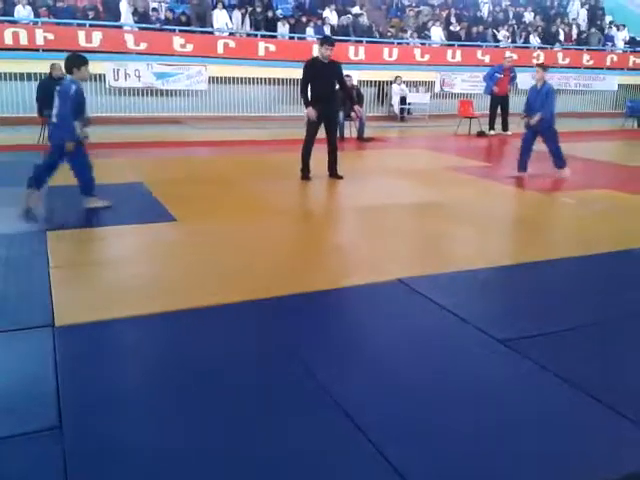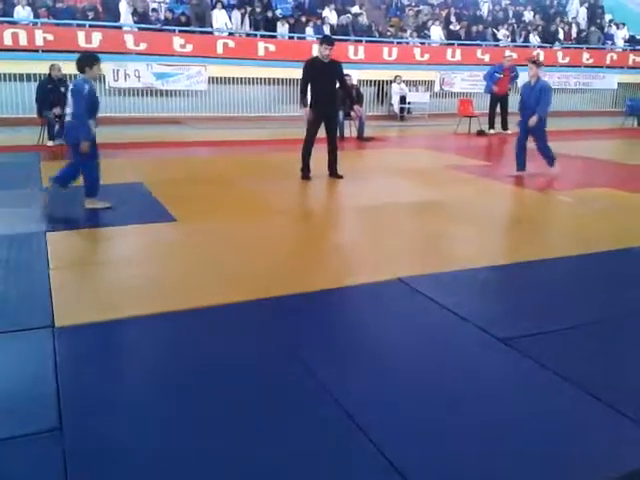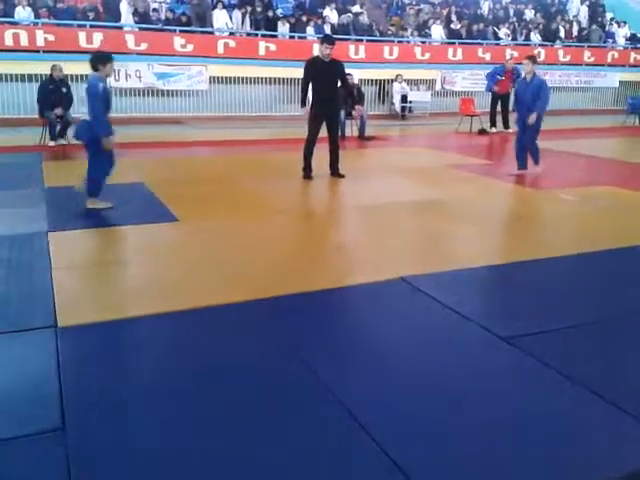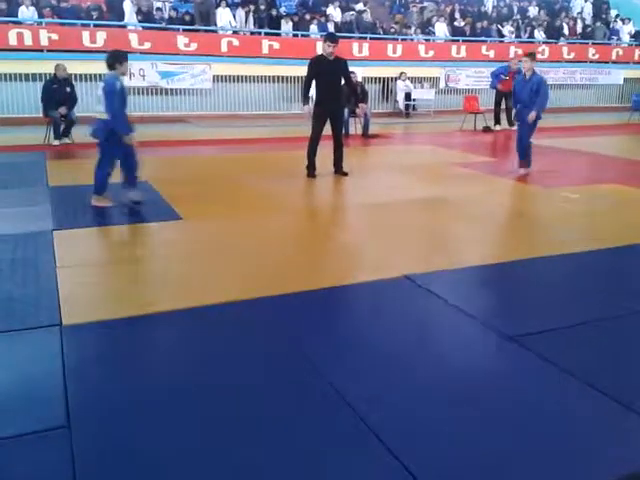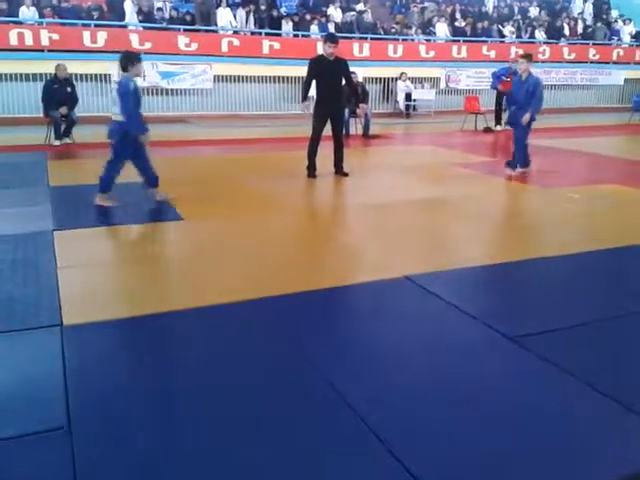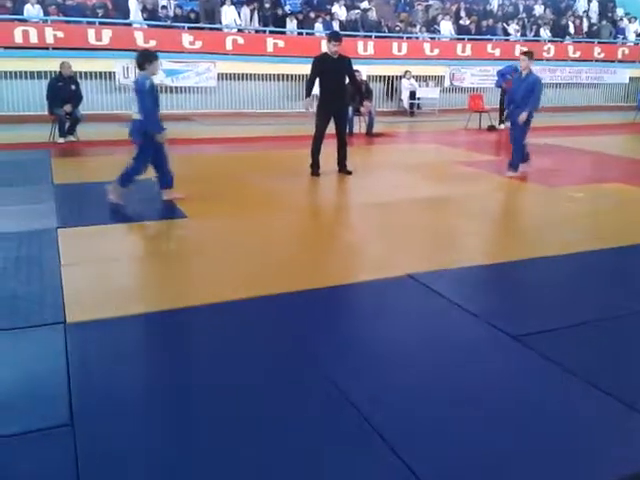
dt=0.1s
person 1, frame 1
left shoulder: (71, 86)
right shoulder: (70, 88)
left elbow: (77, 113)
right elbow: (65, 115)
left wrist: (82, 130)
right wrist: (69, 138)
left hip: (63, 131)
right hip: (65, 132)
left knee: (50, 164)
right knee: (82, 164)
left ankle: (32, 191)
right ankle: (89, 199)
person 1, frame 2
left shoulder: (84, 85)
right shoulder: (83, 87)
right elbow: (80, 115)
left wrist: (89, 132)
right wrist: (84, 138)
left hip: (78, 130)
right hip: (81, 132)
left knee: (78, 165)
right knee: (90, 165)
left ankle: (56, 184)
right ankle: (91, 199)
person 1, frame 3
left shoulder: (96, 82)
right shoulder: (97, 85)
right elbow: (98, 113)
left wrist: (106, 133)
right wrist: (106, 136)
left hip: (93, 129)
right hip: (93, 130)
left knee: (106, 161)
right knee: (98, 164)
left ankle: (91, 192)
right ankle: (92, 199)
person 1, frame 4
left shoulder: (110, 81)
right shoulder: (114, 83)
right elbow: (116, 111)
right wrist: (126, 132)
left hip: (110, 126)
right hip: (110, 128)
left knee: (129, 158)
right knee: (106, 162)
left ankle: (131, 189)
right ankle: (98, 196)
person 1, frame 5
left shoulder: (125, 83)
right shoulder: (128, 84)
right elbow: (131, 112)
right wrist: (142, 132)
left hip: (126, 129)
right hip: (125, 130)
left knee: (142, 160)
right knee: (117, 162)
left ankle: (155, 191)
right ankle: (101, 196)
person 1, frame 6
left shoulder: (142, 81)
right shoulder: (145, 83)
right elbow: (148, 111)
right wrist: (158, 131)
left hip: (145, 127)
right hip: (145, 129)
left knee: (160, 160)
right knee: (141, 162)
left ankle: (167, 191)
right ankle: (116, 188)
person 2, frame 1
left shoulder: (336, 65)
right shoulder: (310, 64)
left elbow: (343, 86)
right elbow: (304, 87)
left wrist: (354, 104)
right wrist: (308, 106)
left hip: (332, 109)
right hip: (316, 108)
left knee: (333, 141)
right knee: (309, 140)
left ankle: (333, 170)
right ankle: (305, 171)
person 2, frame 2
left shoulder: (336, 65)
right shoulder: (310, 64)
left elbow: (344, 85)
right elbow: (303, 87)
left wrist: (354, 103)
right wrist: (305, 106)
left hip: (332, 108)
right hip: (316, 108)
left knee: (333, 140)
right knee: (309, 139)
left ankle: (333, 170)
right ankle: (305, 170)
person 2, frame 3
left shoulder: (338, 64)
right shoulder: (312, 63)
left elbow: (346, 85)
right elbow: (305, 85)
left wrist: (355, 103)
right wrist: (304, 105)
left hip: (334, 108)
right hip: (317, 107)
left knee: (334, 139)
right knee: (311, 139)
left ankle: (334, 169)
right ankle: (307, 170)
person 2, frame 4
left shoulder: (342, 62)
right shoulder: (315, 62)
left elbow: (349, 83)
right elbow: (308, 83)
right wrist: (306, 103)
left hip: (337, 106)
right hip: (320, 106)
left knee: (338, 137)
right knee: (315, 137)
left ankle: (338, 167)
right ankle: (311, 168)
person 2, frame 5
left shoulder: (342, 63)
right shoulder: (315, 62)
left elbow: (350, 83)
right elbow: (308, 81)
right wrist: (304, 99)
left hip: (338, 106)
right hip: (321, 106)
left knee: (338, 138)
right knee: (315, 137)
left ankle: (339, 167)
right ankle: (311, 168)
person 2, frame 6
left shoulder: (346, 60)
right shoulder: (319, 60)
left elbow: (353, 81)
right elbow: (311, 79)
right wrist: (307, 96)
left hip: (342, 104)
right hip: (324, 104)
left knee: (342, 136)
right knee: (319, 135)
left ankle: (342, 166)
right ankle: (315, 167)
person 3, frame 1
left shoulder: (549, 89)
right shoulder: (532, 89)
left elbow: (549, 106)
left wrist: (538, 116)
right wrist: (525, 116)
left hip: (545, 122)
right hip: (532, 121)
left knee: (553, 146)
right knee: (525, 144)
left ankle: (562, 167)
right ankle: (521, 170)
person 3, frame 2
left shoulder: (544, 85)
right shoulder: (525, 86)
left elbow: (545, 103)
left wrist: (536, 116)
right wrist: (522, 116)
left hip: (538, 120)
right hip: (525, 119)
left knee: (541, 144)
right knee: (520, 143)
left ankle: (552, 163)
right ankle: (520, 169)
person 3, frame 3
left shoulder: (540, 82)
right shoulder: (520, 82)
left elbow: (544, 100)
left wrist: (536, 113)
right wrist: (517, 112)
left hip: (533, 116)
right hip: (523, 115)
left knee: (529, 142)
right knee: (519, 142)
left ankle: (537, 163)
right ankle: (521, 167)
person 3, frame 4
left shoulder: (539, 80)
right shoulder: (519, 79)
left elbow: (543, 97)
left wrist: (535, 111)
right wrist: (515, 109)
left hip: (532, 113)
right hip: (521, 112)
left knee: (524, 139)
right knee: (520, 140)
left ankle: (524, 165)
right ankle: (525, 166)
person 3, frame 5
left shoulder: (535, 81)
right shoulder: (516, 80)
left elbow: (538, 100)
left wrist: (529, 113)
right wrist: (509, 110)
left hip: (526, 116)
right hip: (516, 114)
left knee: (519, 141)
right knee: (520, 141)
left ankle: (512, 167)
right ankle: (525, 165)
person 3, frame 6
left shoulder: (535, 79)
right shoulder: (516, 77)
left elbow: (535, 98)
left wrist: (526, 112)
right wrist: (507, 108)
left hip: (524, 114)
right hip: (514, 112)
left knee: (517, 140)
right knee: (516, 140)
left ankle: (514, 168)
right ankle: (524, 160)
